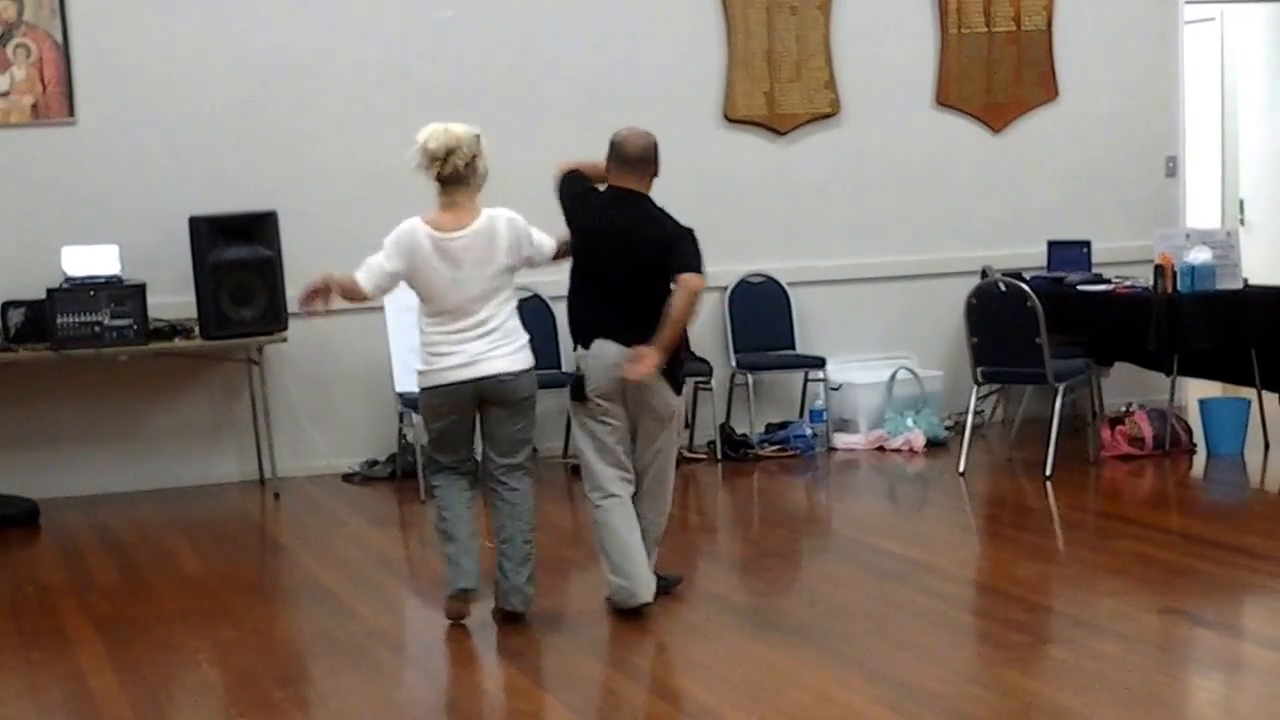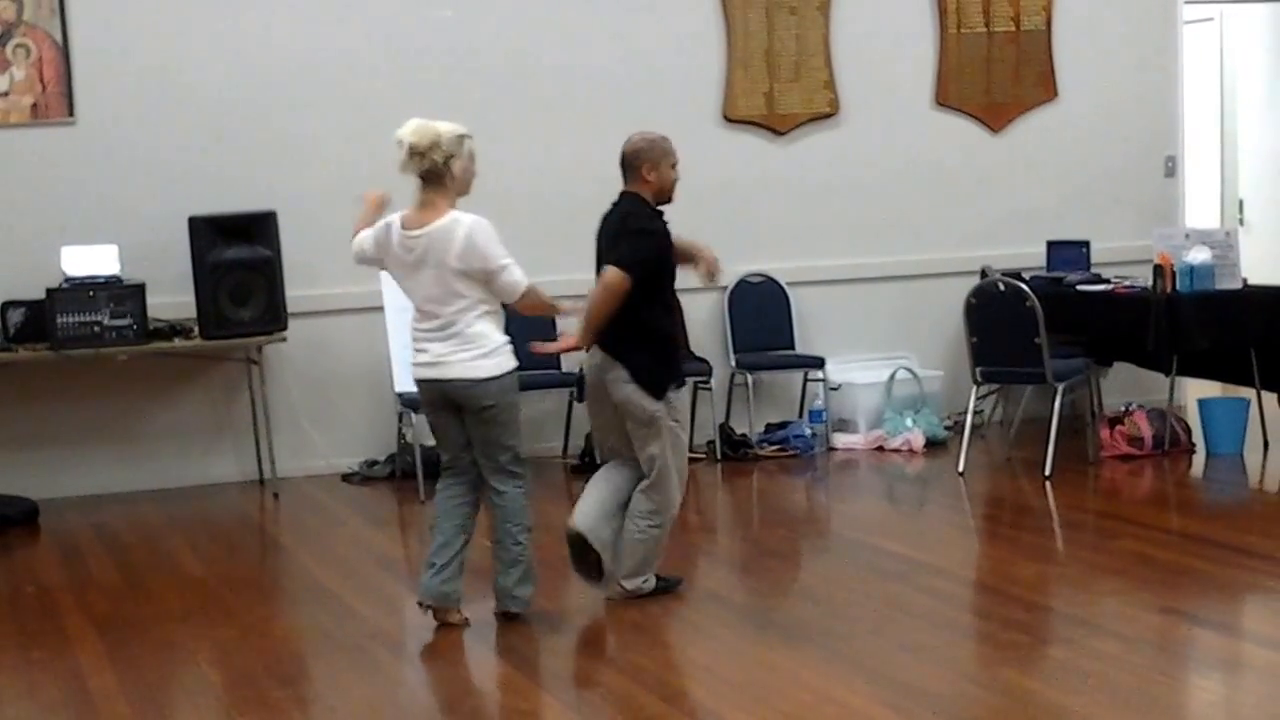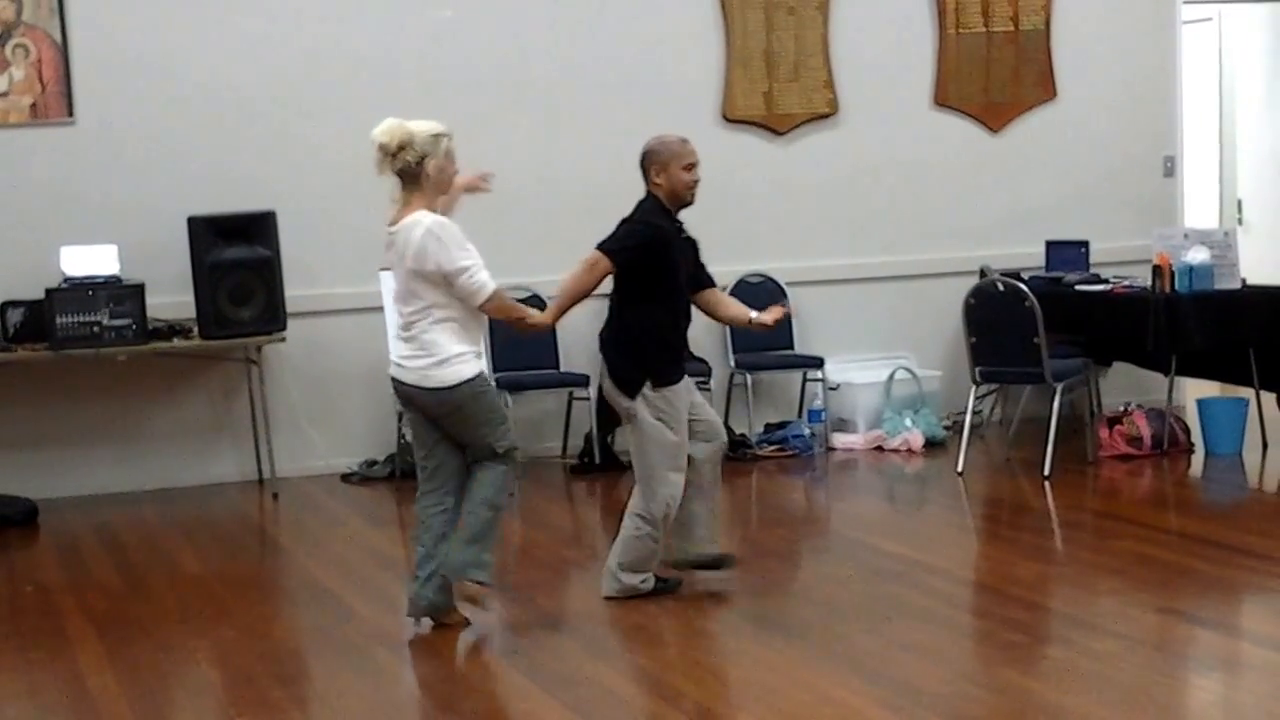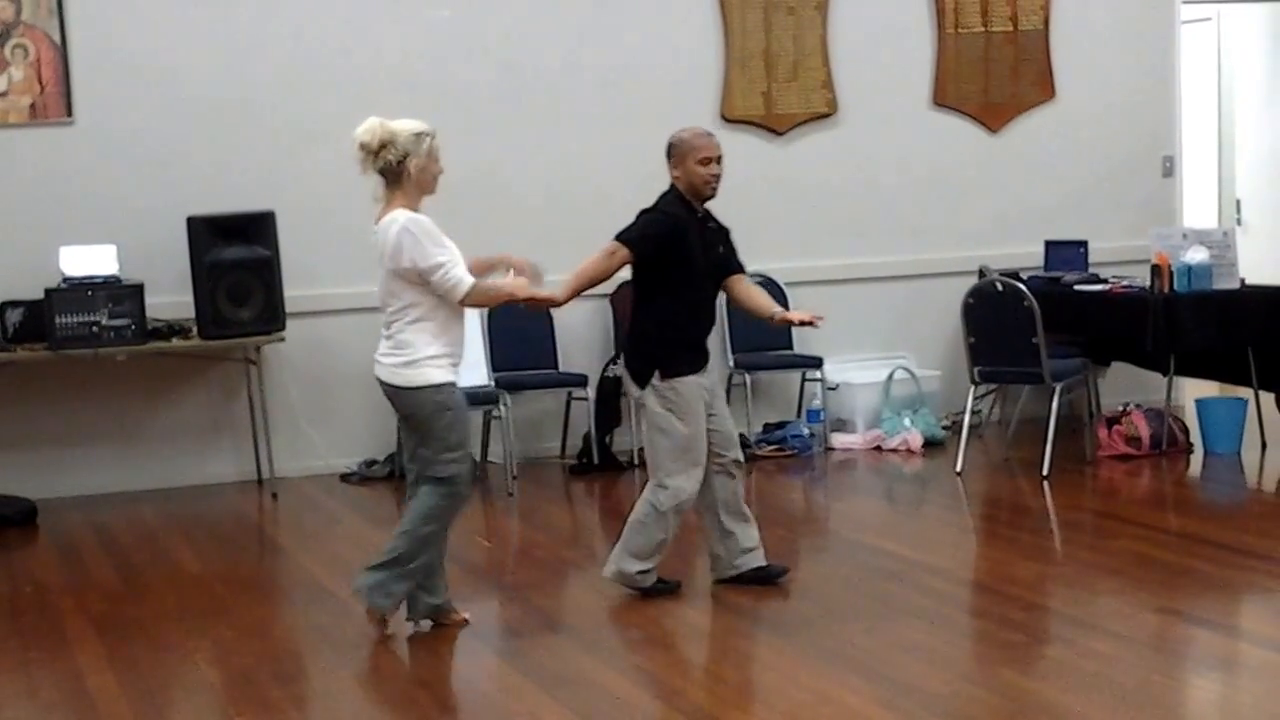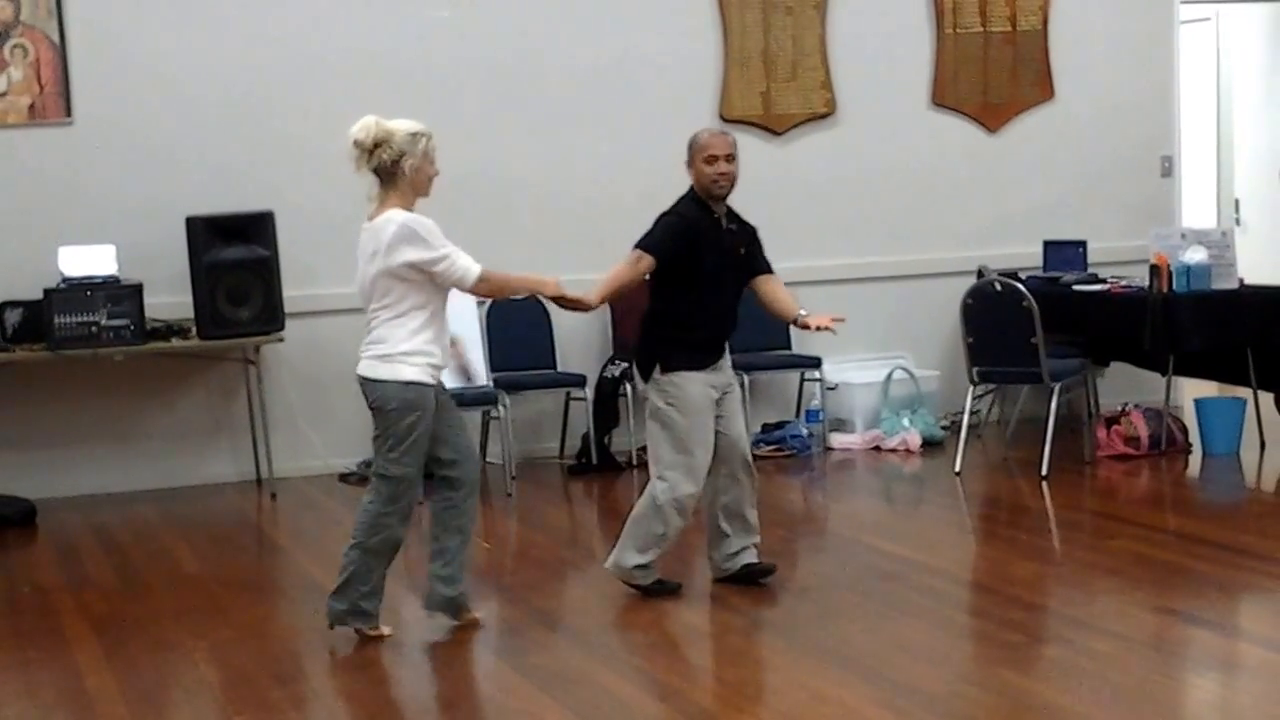
dt=0.2s
person 1, frame 1
left shoulder: (412, 236)
right shoulder: (504, 224)
left elbow: (362, 288)
right elbow: (553, 251)
left wrist: (324, 285)
left hip: (445, 377)
right hip: (510, 369)
left knee: (449, 472)
right knee: (510, 475)
left ankle: (462, 578)
right ankle: (514, 593)
person 1, frame 2
left shoulder: (394, 230)
right shoulder: (471, 229)
left elbow: (361, 249)
right elbow: (518, 293)
left wrist: (371, 210)
right wrist: (560, 313)
left hip: (431, 373)
right hip: (483, 372)
left knee: (458, 475)
right knee: (505, 476)
left ankle: (439, 590)
right ankle: (512, 594)
person 1, frame 3
left shoulder: (403, 225)
right shoulder: (434, 229)
right elbow: (484, 297)
left wrist: (456, 194)
right wrist: (526, 315)
left hip: (413, 374)
right hip: (451, 376)
left knee: (440, 478)
right knee: (498, 456)
left ankle: (433, 595)
right ankle: (468, 567)
person 1, frame 4
left shoulder: (396, 224)
right shoulder: (410, 227)
left elbow: (448, 274)
right elbow: (464, 290)
left wrist: (501, 262)
right wrist: (517, 290)
left hip: (418, 374)
right hip: (424, 379)
left knee: (439, 480)
right knee: (445, 482)
left ankle: (429, 599)
right ankle: (383, 585)
person 1, frame 5
left shoulder: (378, 227)
right shoulder: (408, 227)
right elbow: (477, 280)
left wrist: (445, 342)
right wrist: (535, 283)
left hip: (415, 377)
right hip: (400, 380)
left knee: (459, 473)
right knee: (393, 494)
left ankle: (448, 589)
right ankle: (353, 606)
person 2, frame 1
left shoulder: (585, 204)
right shoulder: (669, 231)
left elbow: (569, 173)
right elbow: (689, 288)
left wrist: (605, 170)
right wrist: (659, 351)
left hip: (598, 362)
right hip: (648, 367)
left knee: (608, 483)
right knee: (652, 479)
left ankle: (630, 587)
right ankle: (640, 578)
person 2, frame 2
left shoulder: (626, 218)
right shoulder: (645, 228)
right elbow: (613, 282)
left wrist: (695, 253)
right wrist: (585, 336)
left hip: (608, 366)
right hip: (644, 372)
left knee: (625, 460)
right knee: (663, 478)
left ankle: (588, 526)
right ankle: (631, 578)
person 2, frame 3
left shoulder: (676, 235)
right shoulder: (646, 227)
left elbow: (708, 295)
right elbow: (596, 267)
left wrist: (754, 318)
right wrist: (551, 315)
left hip: (661, 370)
right hip: (643, 375)
left knee: (707, 438)
right knee: (663, 479)
left ankle: (692, 545)
right ankle: (628, 577)
person 2, frame 4
left shoulder: (713, 228)
right shoulder: (663, 219)
left elbow: (736, 283)
right elbow: (614, 254)
left wrist: (780, 314)
right wrist: (566, 292)
left hip: (696, 364)
right hip: (664, 369)
left knee: (725, 460)
right knee: (677, 478)
left ankle: (739, 559)
right ankle: (632, 566)
person 2, frame 5
left shoulder: (741, 230)
right shoulder: (680, 221)
left elbow: (764, 280)
right elbow: (638, 263)
left wrist: (800, 315)
right wrist: (593, 299)
left hip: (716, 362)
right hip: (673, 366)
left knee: (735, 461)
right knee: (681, 475)
left ankle: (735, 556)
right ankle: (634, 563)
